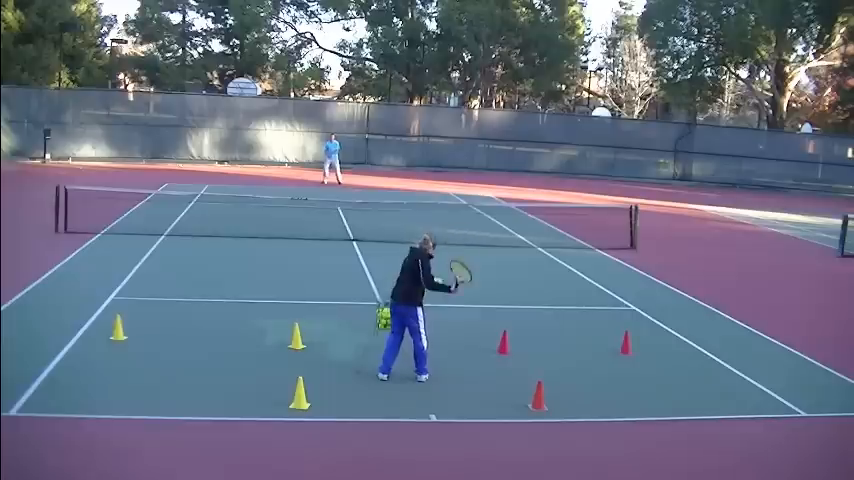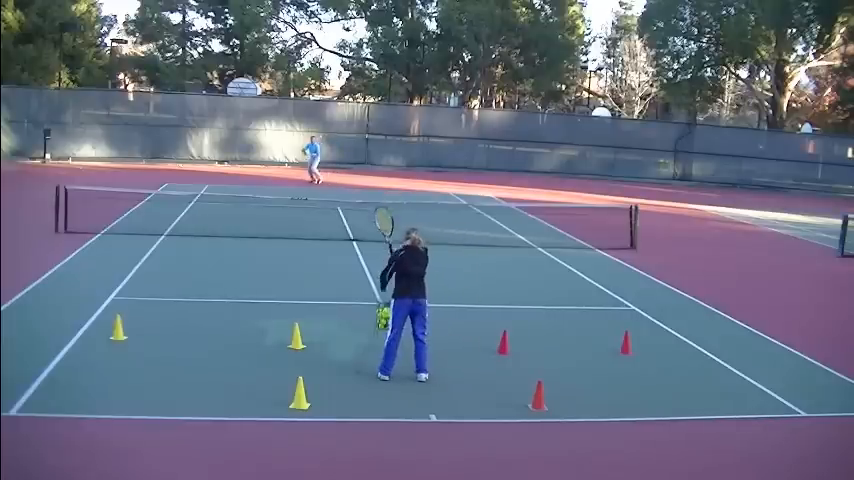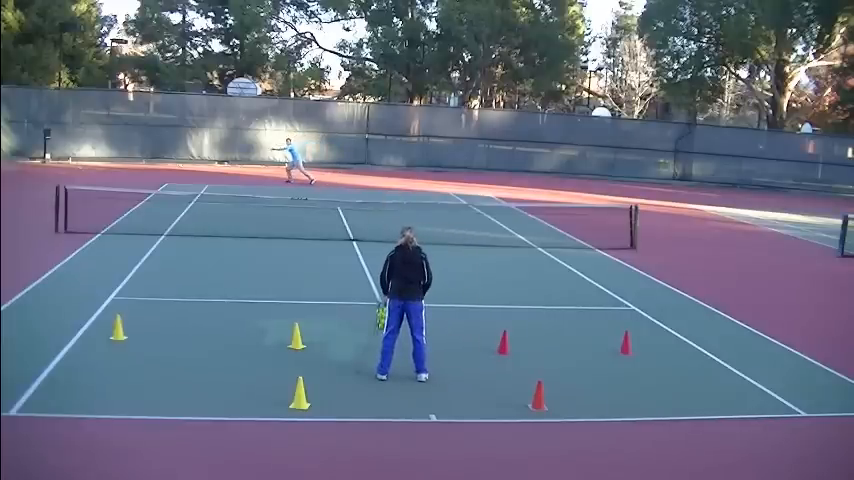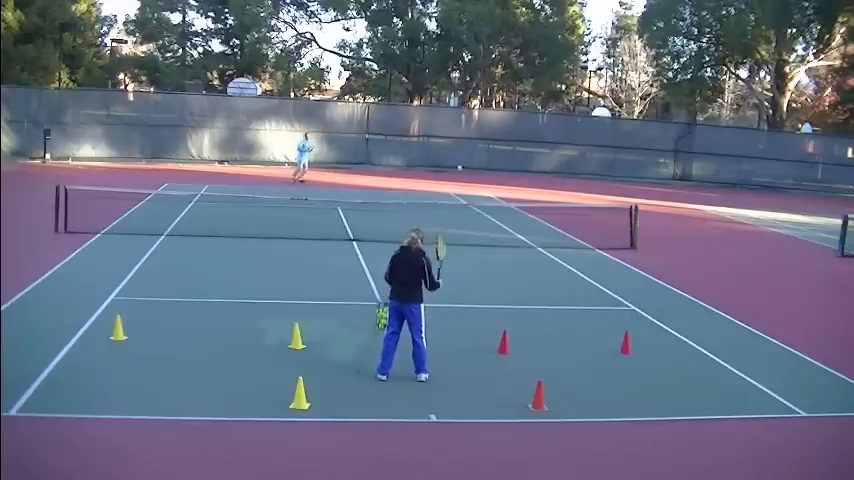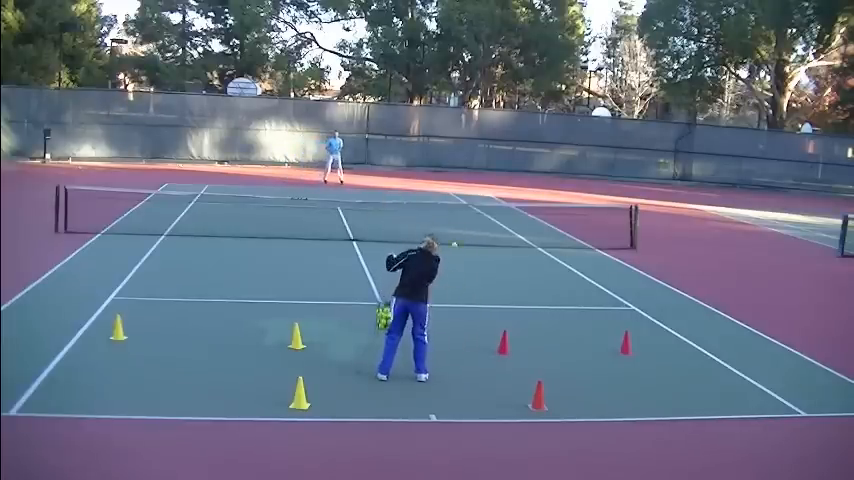
dt=1s
person 1, frame 1
left shoulder: (412, 256)
right shoulder: (422, 259)
right elbow: (429, 284)
right wrist: (449, 288)
left hip: (396, 301)
right hip: (411, 304)
left knee: (395, 335)
right knee: (419, 338)
left ankle: (384, 371)
right ankle: (421, 373)
person 1, frame 2
left shoulder: (399, 254)
right shoulder: (424, 255)
left elbow: (386, 275)
left wrist: (383, 285)
left hip: (401, 299)
right hip: (420, 299)
left knee: (393, 335)
right knee: (420, 336)
left ankle: (385, 372)
right ankle: (422, 372)
person 1, frame 3
left shoulder: (393, 255)
right shoulder: (421, 256)
left elbow: (384, 277)
right elbow: (428, 279)
left wrist: (386, 292)
right wrist: (421, 294)
left hip: (395, 299)
right hip: (415, 300)
left knee: (390, 335)
right knee: (418, 336)
left ankle: (382, 371)
right ankle: (421, 372)
person 1, frame 4
left shoulder: (397, 255)
right shoulder: (423, 259)
left elbow: (388, 278)
right elbow: (431, 285)
right wrist: (438, 283)
left hip: (396, 300)
right hip: (414, 303)
left knee: (391, 336)
right knee: (418, 337)
left ankle: (383, 371)
right ankle: (421, 372)
person 1, frame 5
left shoulder: (411, 254)
right shoulder: (434, 263)
left elbow: (391, 267)
left wrist: (391, 257)
left hip: (401, 299)
right hip: (420, 302)
left knee: (393, 335)
right knee: (420, 337)
left ankle: (383, 371)
right ankle: (421, 373)
